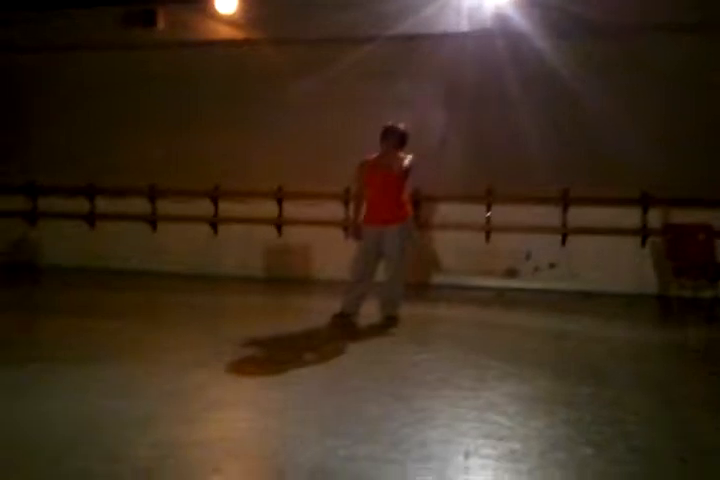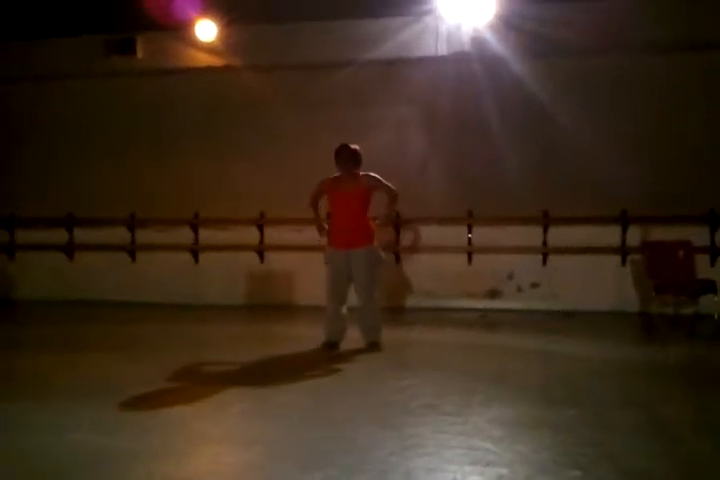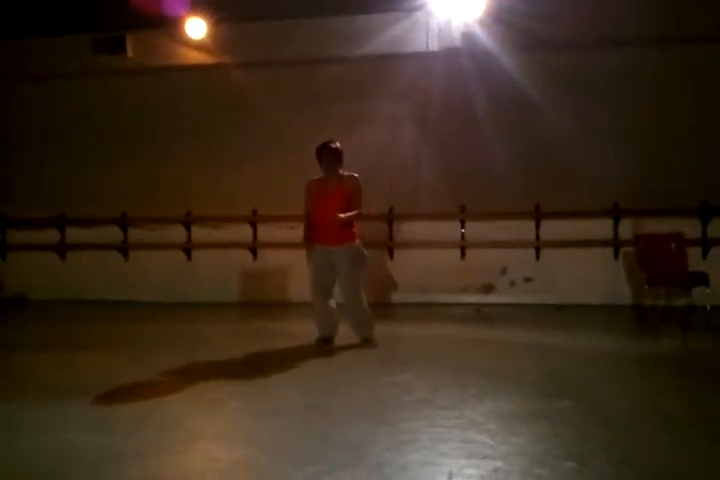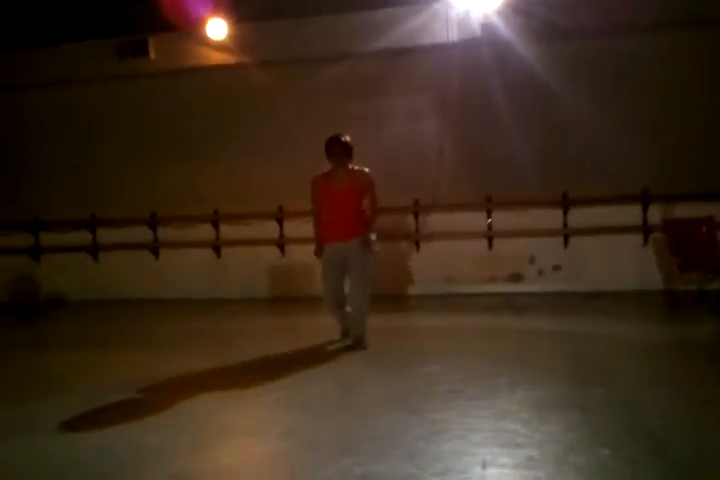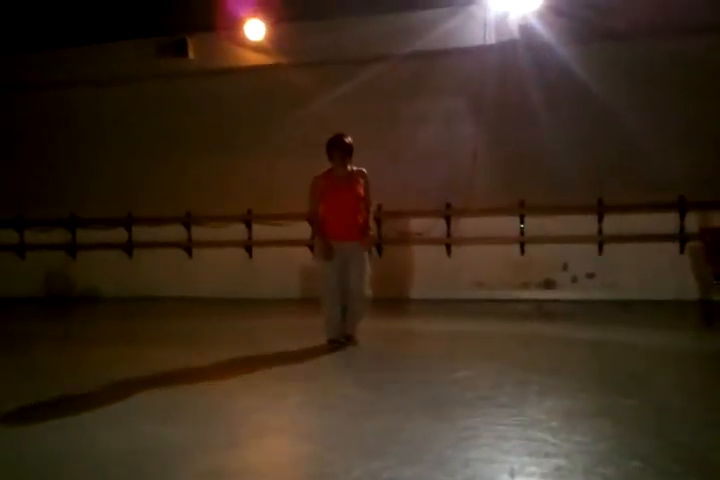
dt=1s
person 1, frame 1
left shoulder: (405, 161)
right shoulder: (366, 165)
left elbow: (400, 169)
right elbow: (359, 194)
left wrist: (395, 151)
right wrist: (355, 222)
left hip: (397, 224)
right hip: (371, 224)
left knee: (394, 272)
right knee: (360, 270)
left ankle: (390, 312)
right ankle: (347, 312)
person 1, frame 2
left shoulder: (367, 181)
right shoulder: (328, 184)
left elbow: (393, 193)
right elbow: (313, 200)
left wrist: (385, 219)
right wrist: (319, 222)
left hip: (364, 246)
right hip: (336, 248)
left knee: (368, 294)
right knee: (334, 296)
left ankle: (372, 338)
right ankle: (333, 337)
person 1, frame 3
left shoulder: (351, 180)
right shoulder: (312, 185)
left elbow: (358, 208)
right elbow: (309, 215)
left wrist: (346, 217)
right wrist: (308, 233)
left hip: (346, 245)
right hip: (319, 246)
left knee: (352, 292)
right knee: (320, 293)
left ankle: (366, 333)
right ankle: (326, 333)
person 1, frame 4
left shoulder: (362, 176)
right shoulder: (319, 181)
left elbow: (372, 206)
right elbow: (317, 213)
left wrist: (367, 231)
right wrist: (318, 241)
left hip: (357, 241)
right hip: (331, 244)
left knee: (359, 290)
right knee: (331, 291)
left ankle: (358, 333)
right ankle: (346, 322)
person 1, frame 5
left shoulder: (361, 175)
right shoulder: (320, 181)
left elbow: (367, 205)
right elbow: (313, 214)
left wrist: (367, 229)
right wrist: (320, 241)
left hip: (357, 243)
right hip: (332, 244)
left knee: (357, 291)
right knee: (332, 291)
left ankle: (349, 331)
right ankle: (334, 334)
